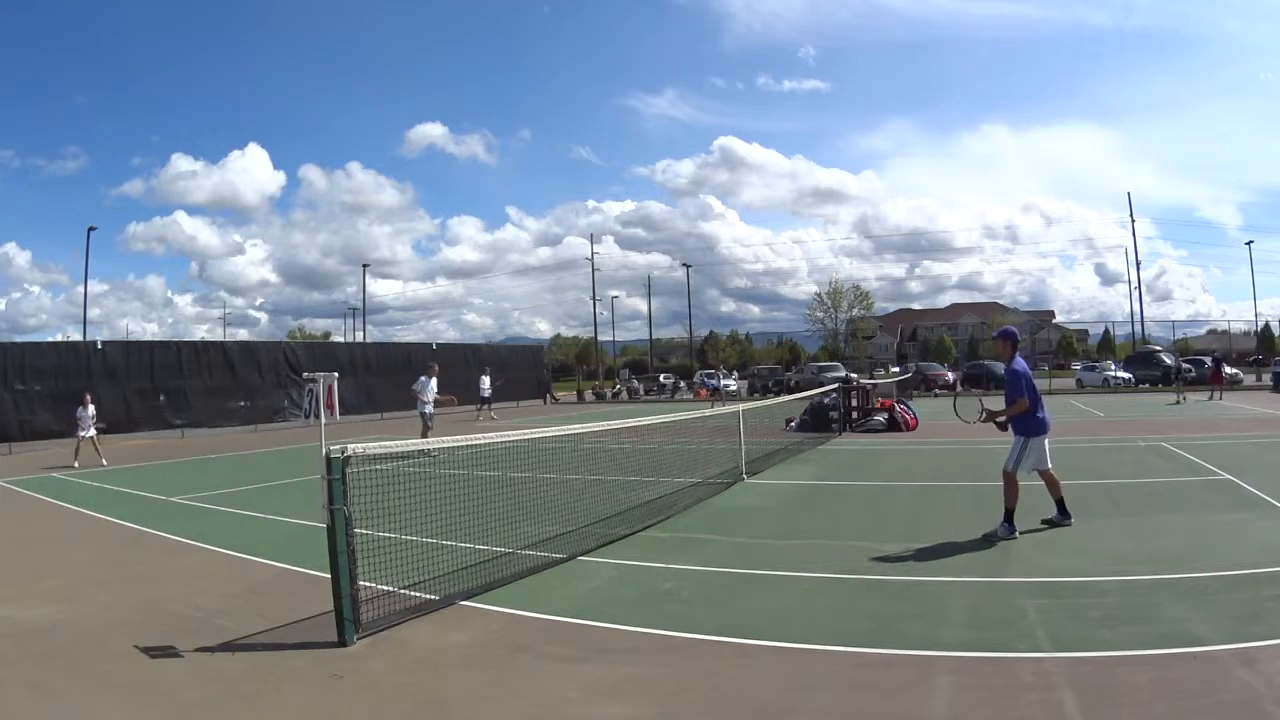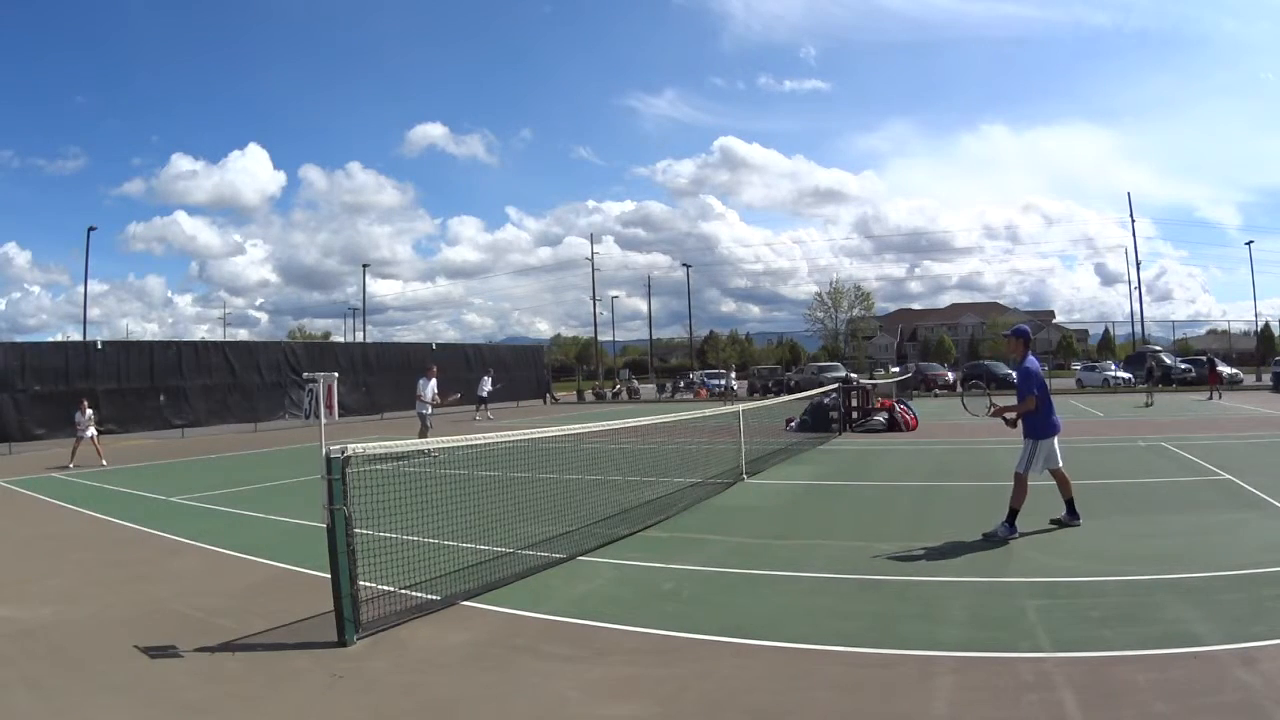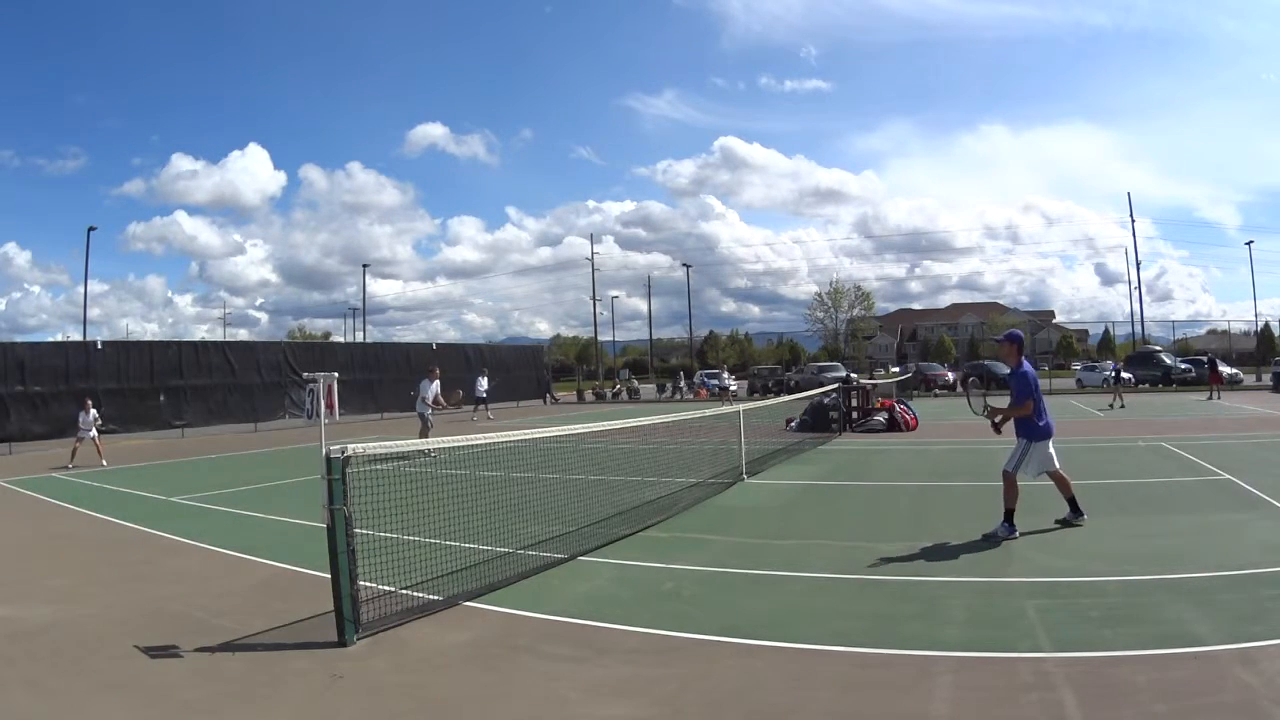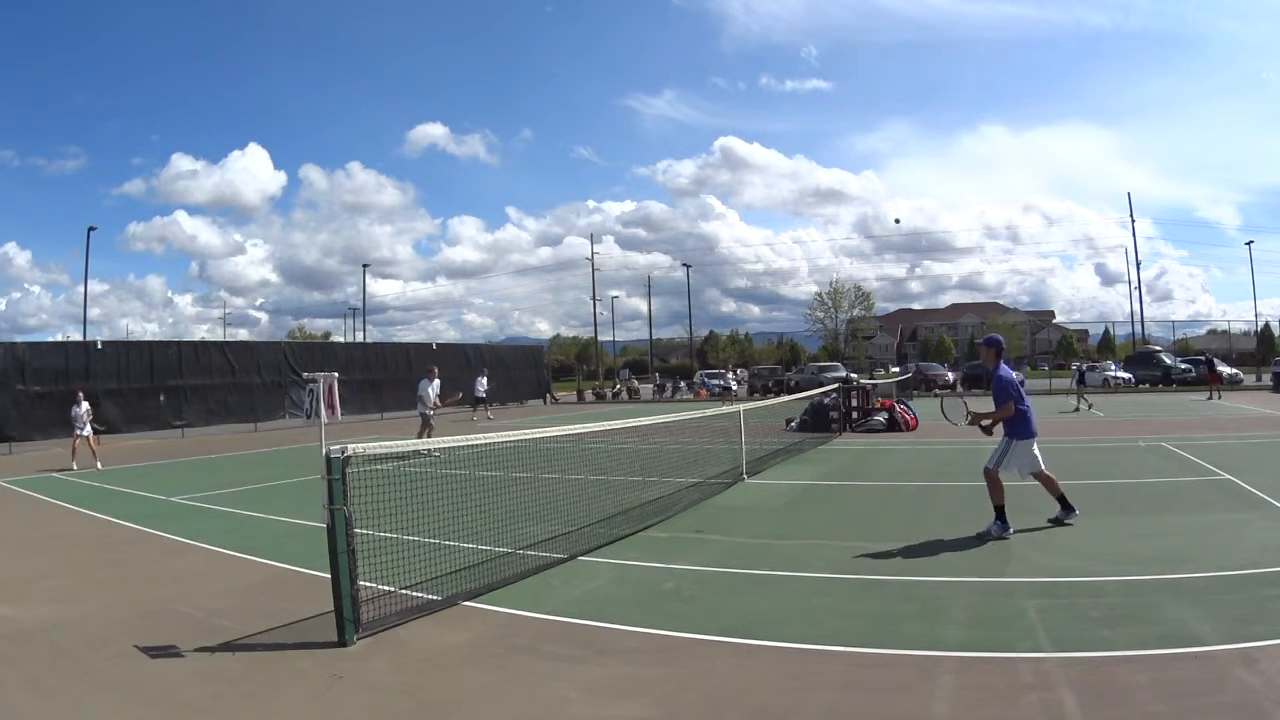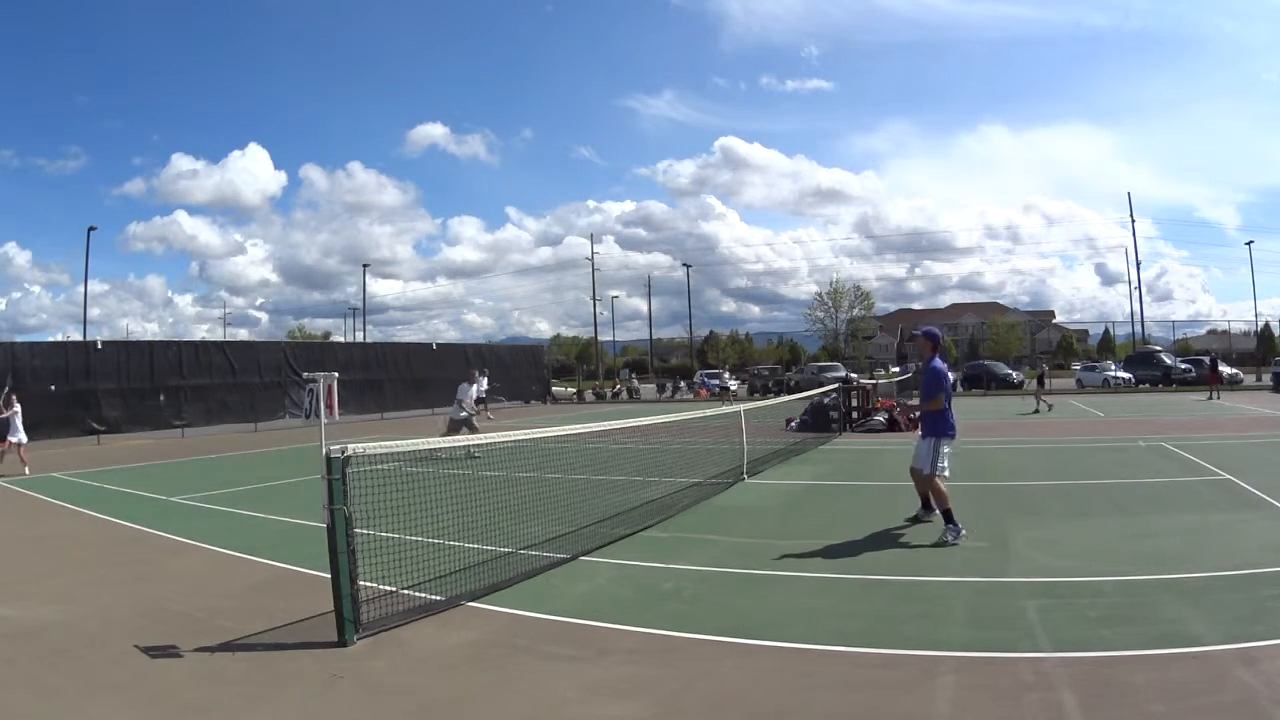
dt=1s
person 1, frame 1
left shoulder: (1015, 370)
right shoulder: (1016, 365)
left elbow: (1022, 404)
left wrist: (997, 415)
right wrist: (1005, 419)
left hip: (1029, 430)
right hip: (1037, 426)
left knee: (1009, 473)
right knee: (1044, 470)
left ankle: (1008, 525)
right ankle: (1063, 513)
person 1, frame 2
left shoulder: (1027, 368)
right shoulder: (1027, 364)
left elbow: (1030, 403)
left wrist: (1004, 410)
right wrist: (1015, 417)
left hip: (1038, 431)
right hip: (1046, 427)
left knee: (1020, 475)
right knee: (1056, 470)
left ankle: (1009, 526)
right ankle: (1071, 514)
person 1, frame 3
left shoulder: (1023, 373)
right shoulder: (1016, 372)
left elbow: (1027, 408)
right elbow: (1015, 404)
left wrist: (999, 412)
right wrist: (1000, 422)
left hip: (1033, 434)
right hip: (1040, 431)
left knee: (1009, 474)
right knee: (1053, 471)
left ankle: (1008, 526)
right ankle: (1076, 512)
person 1, frame 4
left shoulder: (1000, 377)
right shoulder: (1001, 373)
left elbow: (1008, 410)
left wrist: (982, 417)
right wrist: (990, 425)
left hip: (1018, 434)
right hip: (1025, 431)
left knee: (990, 472)
right knee: (1039, 472)
left ankle: (1001, 524)
right ankle: (1067, 509)
person 1, frame 5
left shoulder: (936, 368)
right shoulder: (929, 367)
left elbow: (939, 402)
left wrist: (913, 408)
right wrist: (917, 417)
left hip: (939, 432)
right hip: (929, 430)
left knee: (932, 477)
right knee: (916, 470)
left ankle: (953, 527)
right ankle: (927, 508)
